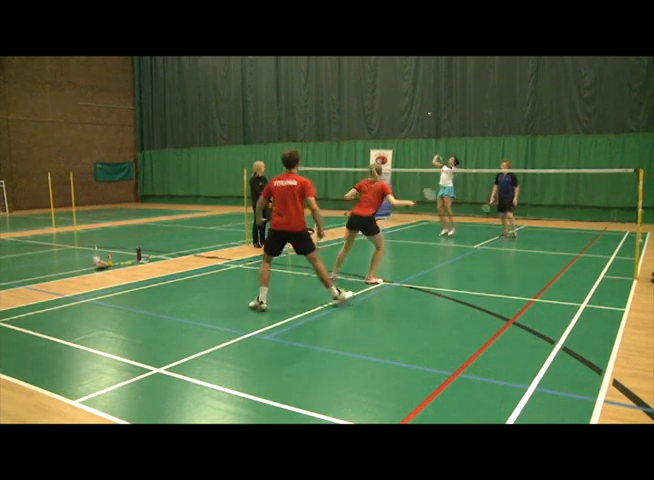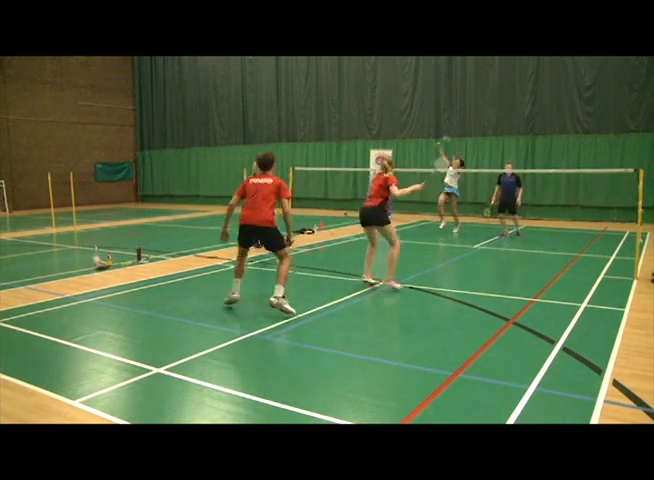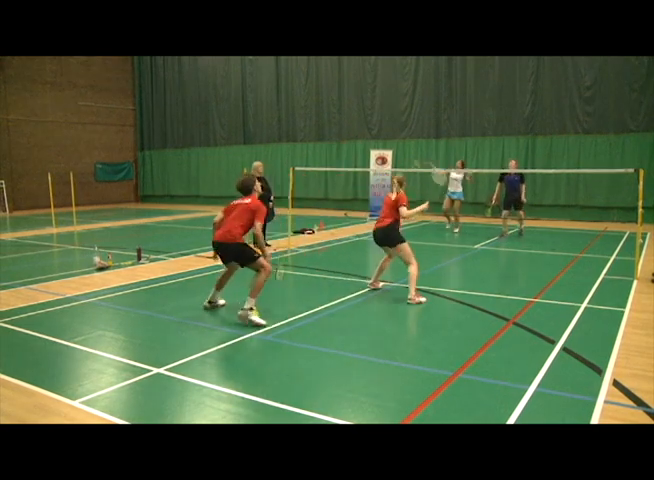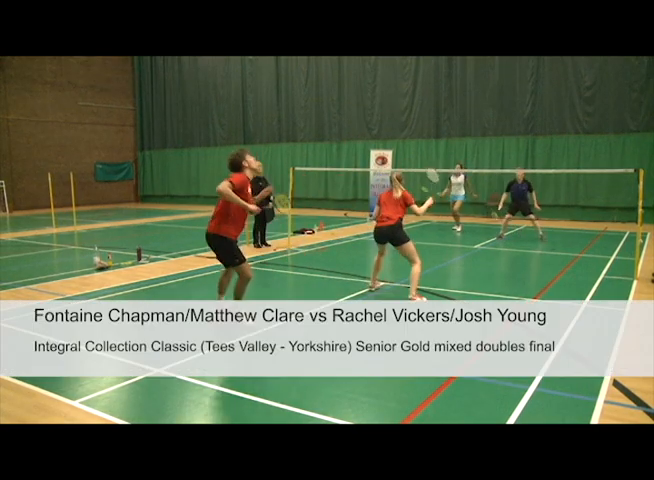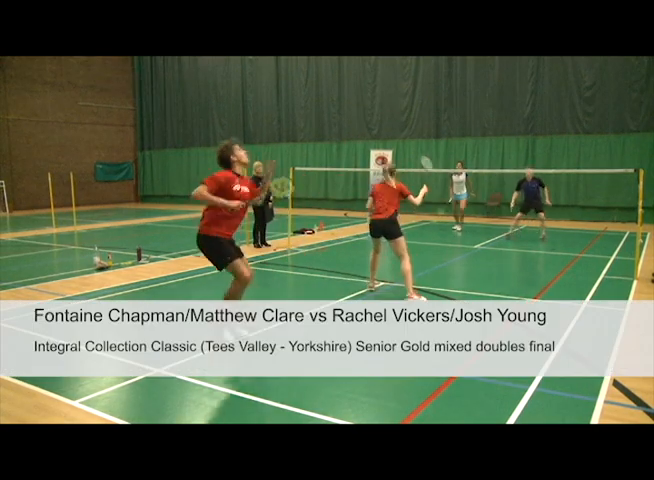
dt=0.2s
person 1, frame 1
left shoulder: (273, 182)
right shoulder: (304, 182)
left elbow: (259, 204)
right elbow: (313, 207)
left wrist: (258, 218)
right wrist: (320, 228)
left hip: (277, 228)
right hip: (298, 228)
left knee: (267, 260)
right knee: (315, 260)
left ankle: (261, 300)
right ankle: (337, 295)
person 1, frame 2
left shoulder: (249, 181)
right shoulder: (280, 183)
left elbow: (232, 204)
right elbow: (286, 210)
left wrist: (225, 227)
right wrist: (290, 234)
left hip: (247, 223)
right hip: (266, 225)
left knee: (242, 255)
right knee: (285, 257)
left ankle: (234, 293)
right ankle: (278, 297)
person 1, frame 3
left shoulder: (235, 203)
right shoulder: (259, 206)
left elbow: (216, 221)
right elbow: (257, 231)
left wrist: (217, 244)
right wrist: (265, 253)
left hip: (219, 241)
right hip: (232, 241)
left knee: (232, 267)
right knee: (265, 269)
left ankle: (212, 300)
right ankle: (247, 310)
person 1, frame 4
left shoulder: (244, 183)
right shoulder: (241, 179)
right elbow: (220, 189)
left wrist: (259, 197)
right wrist: (246, 206)
left hip: (219, 234)
right hip: (220, 235)
left knee: (231, 269)
right knee: (246, 274)
left ankle: (220, 302)
person 1, frame 5
left shoulder: (247, 183)
right shoulder: (224, 177)
left elbow: (257, 201)
right elbow: (197, 194)
left wrist: (267, 180)
right wrist: (226, 203)
left hip: (224, 237)
right hip: (211, 237)
left knee: (246, 274)
right knee: (244, 276)
person 2, frame 1
left shoulder: (363, 183)
right shoulder: (384, 186)
left elbow: (347, 196)
right elbow: (393, 202)
right wrist: (407, 203)
left hip: (354, 217)
right hip: (367, 220)
left knee: (347, 246)
right knee: (380, 247)
left ankle: (335, 272)
right ankle: (371, 276)
person 2, frame 2
left shoulder: (377, 176)
right shoulder: (390, 177)
right elbow: (396, 193)
right wrist: (413, 188)
left hip: (364, 210)
right hip: (376, 211)
left knee: (373, 245)
right knee: (395, 244)
left ankle: (367, 275)
right ankle: (390, 279)
person 2, frame 3
left shoulder: (389, 196)
right shoulder: (401, 196)
right elbow: (404, 215)
right wrist: (421, 208)
left hip: (377, 232)
right hip: (389, 231)
left knee: (390, 255)
right knee: (412, 263)
left ankle: (374, 282)
right ankle: (412, 295)
person 2, frame 4
left shoulder: (383, 195)
right shoulder: (405, 195)
left elbow: (375, 216)
right elbow: (419, 212)
right wrist: (428, 203)
left hip: (378, 230)
right hip: (394, 229)
left knee: (381, 253)
right knee: (416, 261)
left ankle: (373, 283)
right ankle: (413, 295)
person 2, frame 5
left shoulder: (376, 187)
right shoulder: (399, 186)
left elbow: (368, 207)
right elbow: (416, 202)
right wrist: (423, 191)
left hip: (374, 222)
right hip: (389, 223)
left knee: (376, 251)
right knee: (404, 258)
left ankle: (372, 282)
right ankle: (411, 293)
